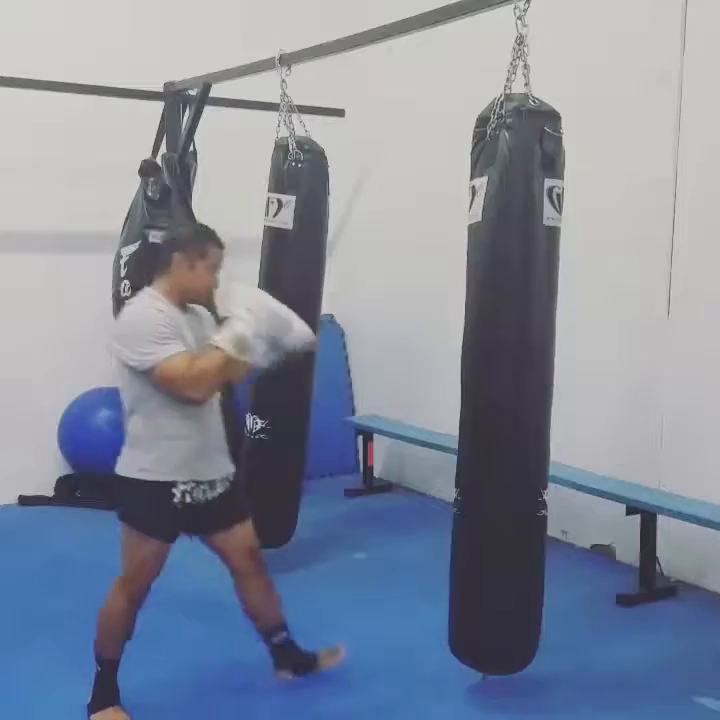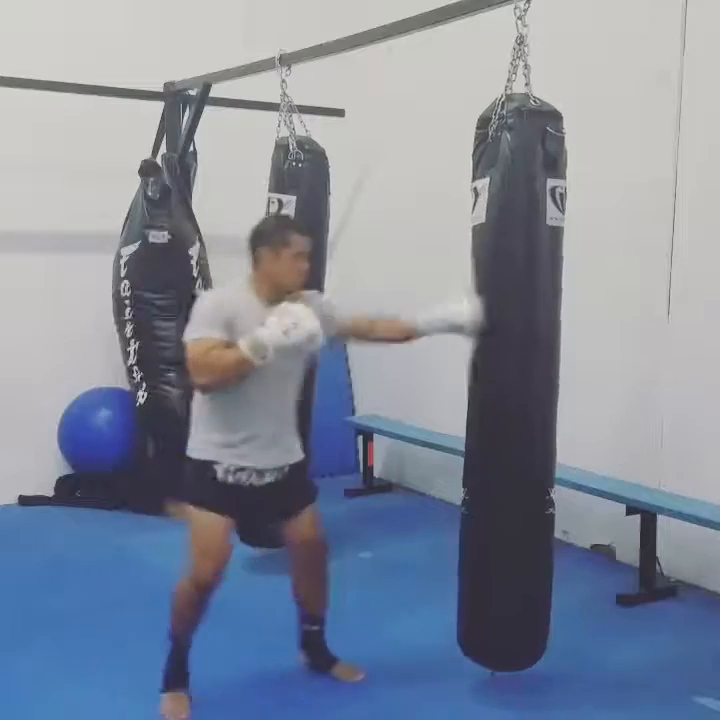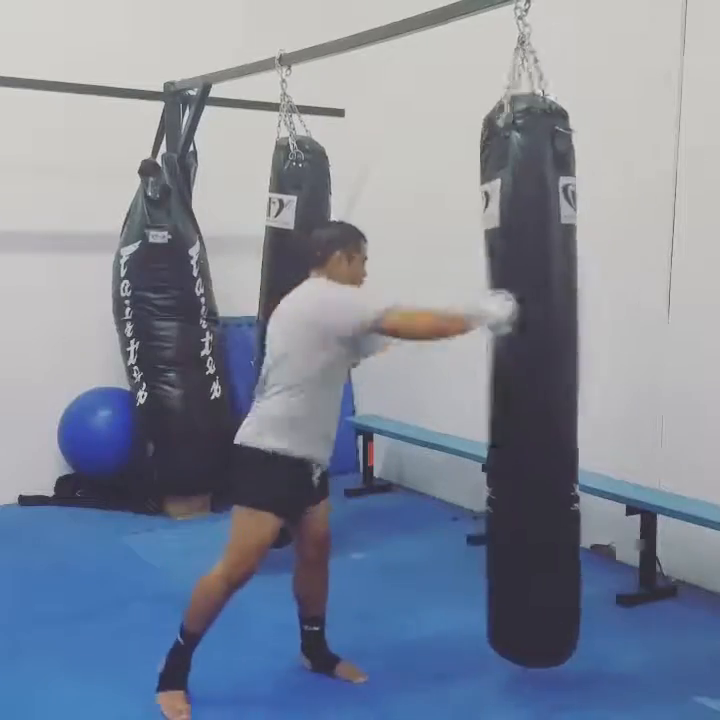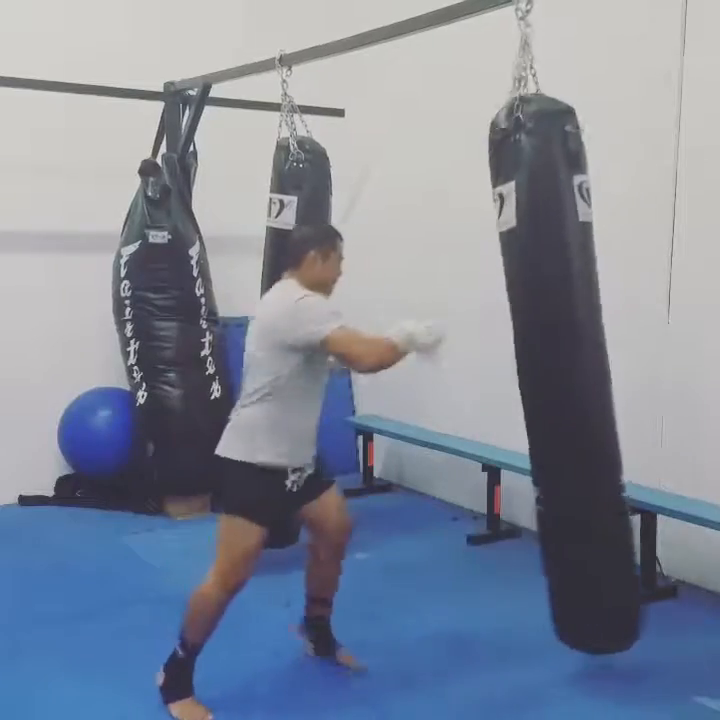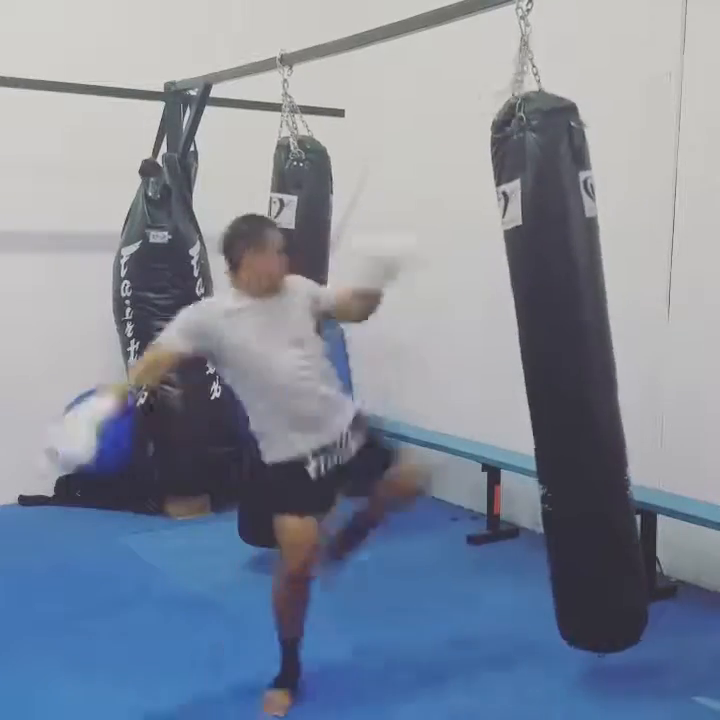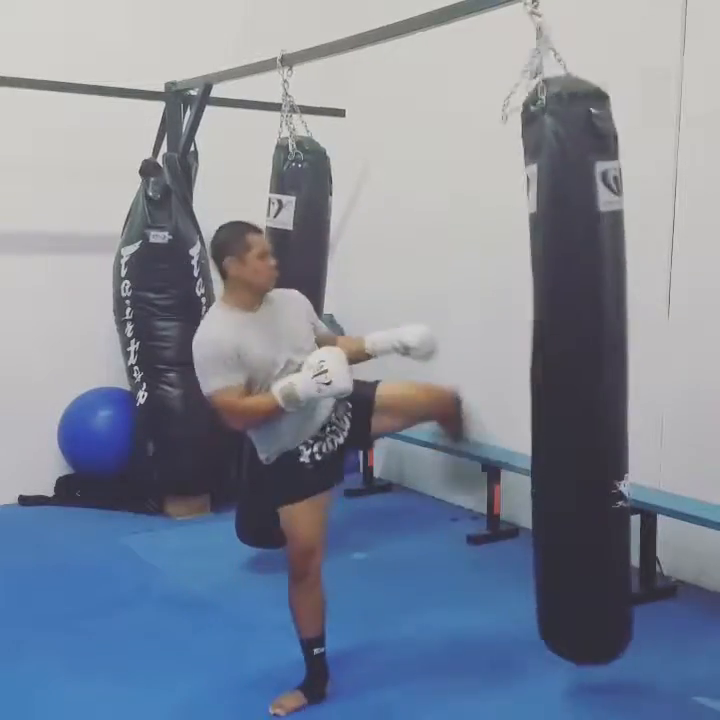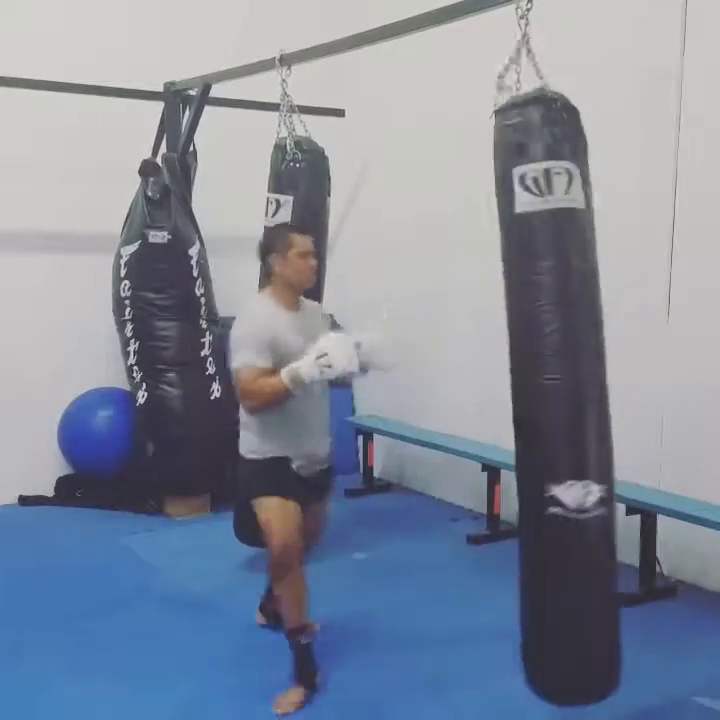
dt=0.3s
person 1, frame 1
left shoulder: (197, 315)
right shoulder: (142, 318)
left elbow: (222, 377)
right elbow: (193, 384)
left wrist: (268, 349)
right wrist: (238, 334)
left hip: (211, 470)
right hip: (156, 479)
left knee: (248, 561)
right knee: (134, 585)
left ankle: (289, 657)
person 1, frame 2
left shoulder: (310, 306)
right shoulder: (217, 304)
left elbow: (374, 330)
right elbow: (205, 374)
left wrist: (435, 322)
right wrist: (262, 342)
left hip: (281, 459)
right hip: (218, 461)
left knee: (311, 552)
right knee: (205, 572)
left ankle: (316, 651)
right ankle: (176, 675)
person 1, frame 3
left shoulder: (299, 305)
right shoulder: (333, 301)
right elbow: (411, 325)
left wrist: (358, 350)
right wrist: (481, 315)
left hip: (303, 455)
right hip: (272, 455)
left knee: (317, 547)
right knee: (238, 566)
left ankle: (315, 651)
right ankle: (174, 673)
person 1, frame 4
left shoulder: (300, 304)
right shoulder: (298, 304)
left elbow: (344, 358)
right elbow: (363, 356)
left wrist: (392, 339)
right wrist: (410, 338)
left hip: (294, 457)
right hip: (254, 459)
left knee: (335, 530)
right knee: (231, 573)
left ankle: (318, 634)
right ankle: (175, 679)
person 1, frame 5
left shoulder: (297, 290)
right shoulder: (208, 317)
left elbow: (356, 309)
right elbow: (153, 363)
left wrist: (377, 281)
left hip: (346, 429)
right hip: (293, 457)
left knee: (407, 487)
right knee: (297, 567)
left ankle: (349, 536)
right ankle: (287, 674)
person 1, frame 6
left shoulder: (292, 302)
right shoulder: (214, 339)
left elbow: (335, 347)
right elbow: (236, 413)
left wrist: (388, 343)
right wrist: (296, 390)
left hip: (341, 410)
right hip: (292, 453)
left knee: (440, 399)
right knee: (305, 559)
right ankle: (316, 677)
person 1, frame 7
left shoulder: (315, 313)
right shoulder: (255, 322)
right elbow: (253, 397)
left wrist: (350, 360)
right wrist: (303, 372)
left hip: (314, 450)
right hip: (269, 456)
left knee: (307, 539)
right knee: (284, 551)
left ankle: (274, 607)
right ankle: (305, 672)
